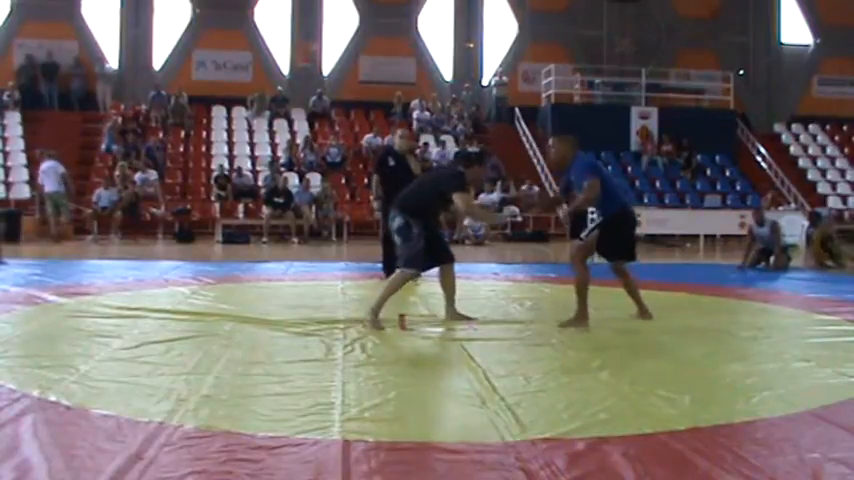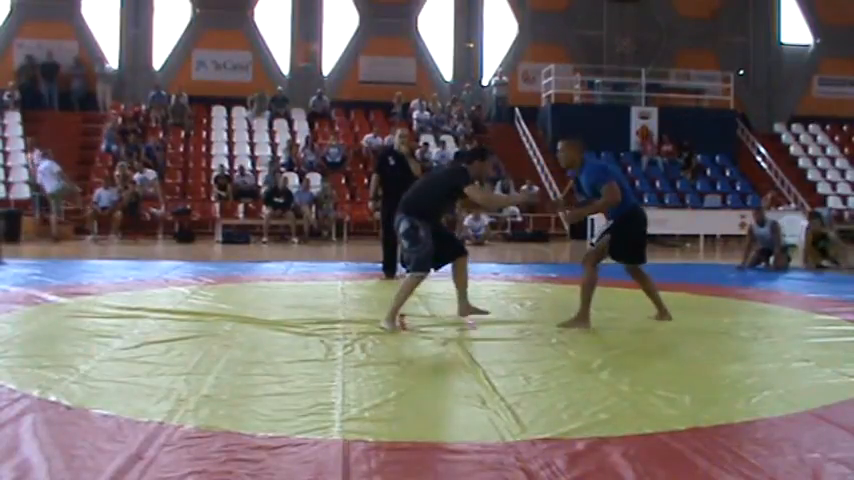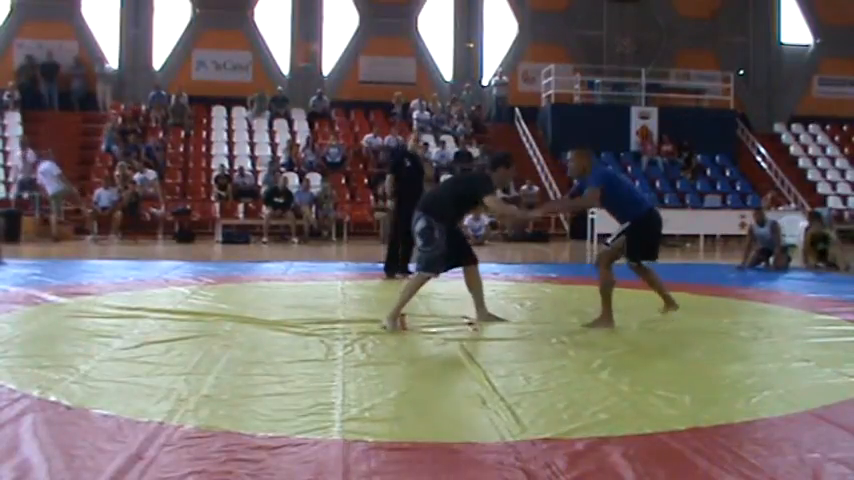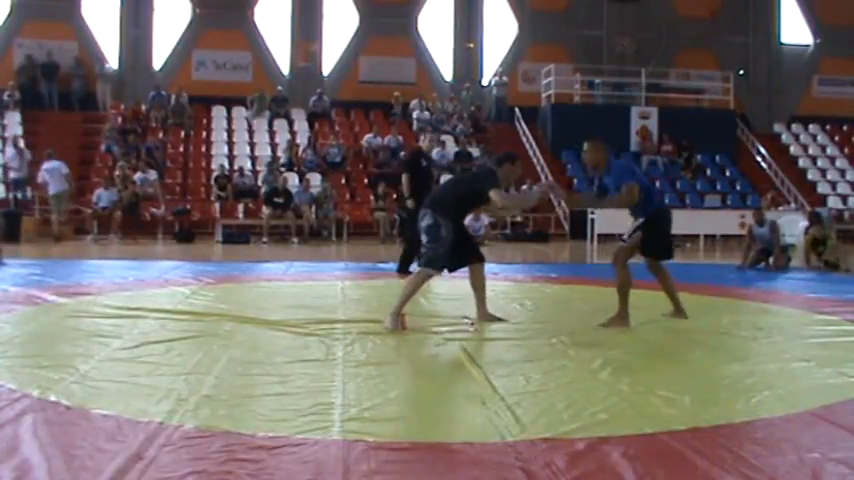
dt=0.4s
person 1, frame 1
left shoulder: (581, 165)
right shoulder: (571, 171)
left elbow: (593, 192)
right elbow: (567, 197)
left wrist: (570, 210)
left hip: (613, 218)
right hip: (619, 217)
left knee: (578, 256)
right knee: (617, 266)
left ankle: (582, 315)
right ankle: (643, 310)
person 1, frame 2
left shoulder: (593, 169)
right shoulder: (582, 173)
left elbow: (614, 197)
right elbow: (592, 202)
left wrist: (582, 212)
right wrist: (572, 209)
left hip: (626, 219)
right hip: (632, 218)
left knee: (590, 260)
right knee: (633, 268)
left ankle: (583, 317)
right ankle: (662, 311)
person 1, frame 3
left shoulder: (598, 175)
right shoulder: (589, 180)
left elbow: (588, 201)
right elbow: (569, 201)
left wrist: (551, 208)
left hip: (641, 221)
right hip: (646, 219)
left knee: (604, 260)
right knee: (636, 264)
left ankle: (606, 317)
right ankle: (669, 301)
person 1, frame 4
left shoulder: (620, 168)
right shoulder: (604, 176)
left elbow: (630, 197)
right elbow: (596, 200)
left wrist: (596, 202)
right wrist: (568, 197)
left hip: (653, 217)
right hip: (655, 216)
left knee: (620, 258)
right knee: (654, 263)
left ankle: (622, 315)
right ankle: (678, 309)
person 2, frame 1
left shoulder: (453, 177)
right shoulder: (455, 178)
left elbow: (461, 207)
right elbow: (465, 208)
right wrist: (494, 218)
left hip: (423, 218)
right hip: (405, 217)
left knee: (446, 260)
right knee: (410, 269)
left ankle: (451, 311)
right ankle: (373, 312)
person 2, frame 2
left shoulder: (457, 174)
right shoulder: (459, 175)
left elbow: (480, 201)
right elbow: (483, 198)
right wrist: (520, 198)
left hip: (427, 218)
right hip: (411, 219)
left knee: (458, 254)
right knee: (419, 271)
left ankle: (463, 305)
right ankle: (390, 318)
person 2, frame 3
left shoulder: (479, 181)
right shoulder: (482, 182)
right elbow: (498, 208)
right wrist: (528, 215)
left hip: (444, 221)
right hip: (429, 219)
left knee: (470, 262)
right knee: (427, 271)
left ankle: (481, 313)
right ankle: (392, 316)
person 2, frame 4
left shoulder: (486, 178)
right shoulder: (489, 176)
left elbow: (502, 201)
right elbow: (502, 203)
left wrist: (530, 200)
right wrist: (533, 199)
left hip: (450, 218)
right hip: (436, 216)
left knee: (476, 261)
right knee: (429, 268)
left ankle: (482, 313)
right ankle: (394, 315)
person 3, frame 1
left shoulder: (411, 156)
right shoulder: (385, 155)
left elbow: (417, 171)
right elbow: (376, 177)
left wrist: (408, 153)
right wrist: (376, 198)
right hip: (390, 201)
right knee: (389, 235)
right ankle: (389, 269)
person 3, frame 2
left shoulder: (410, 155)
right shoulder: (385, 154)
left elbow: (417, 172)
right elbow: (376, 176)
left wrist: (407, 156)
right wrist: (372, 198)
right hip: (389, 200)
right knee: (389, 235)
right ankle: (389, 269)
person 3, frame 3
left shoulder: (419, 158)
right shoulder: (399, 156)
right elbow: (390, 177)
left wrist: (421, 163)
right wrist: (390, 197)
left hip: (415, 202)
right hip: (401, 201)
left knee: (410, 235)
right knee: (395, 235)
left ankle: (402, 267)
right ankle: (390, 268)
person 3, frame 4
left shoulder: (427, 158)
right shoulder: (414, 156)
right elbow: (405, 177)
right wrist: (408, 197)
left hip: (423, 201)
right hip: (414, 202)
left knee: (413, 236)
right knee: (415, 235)
left ankle: (403, 268)
